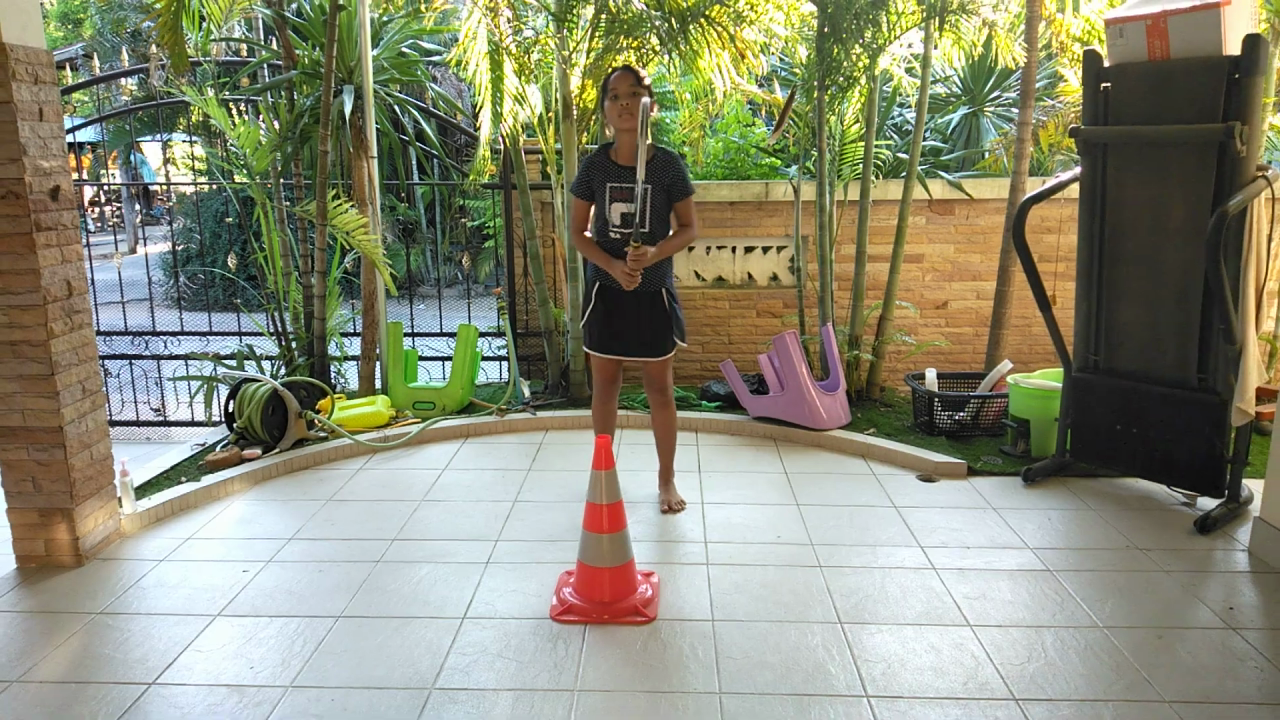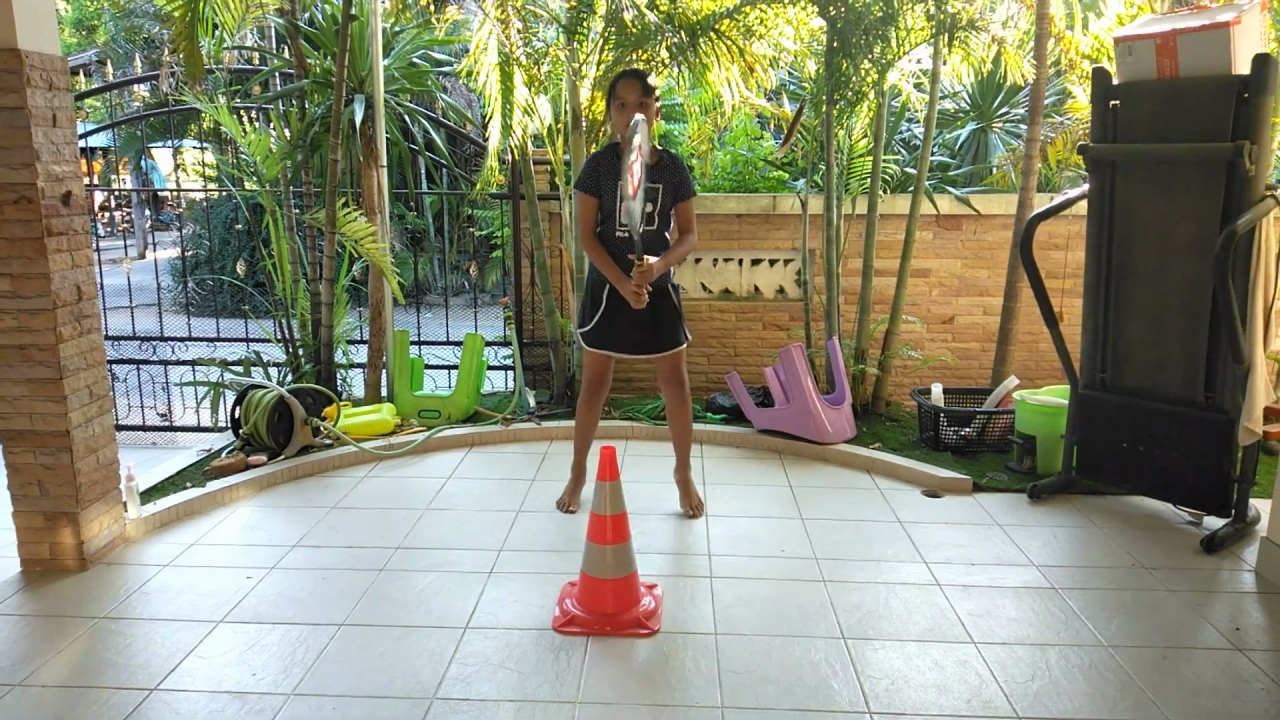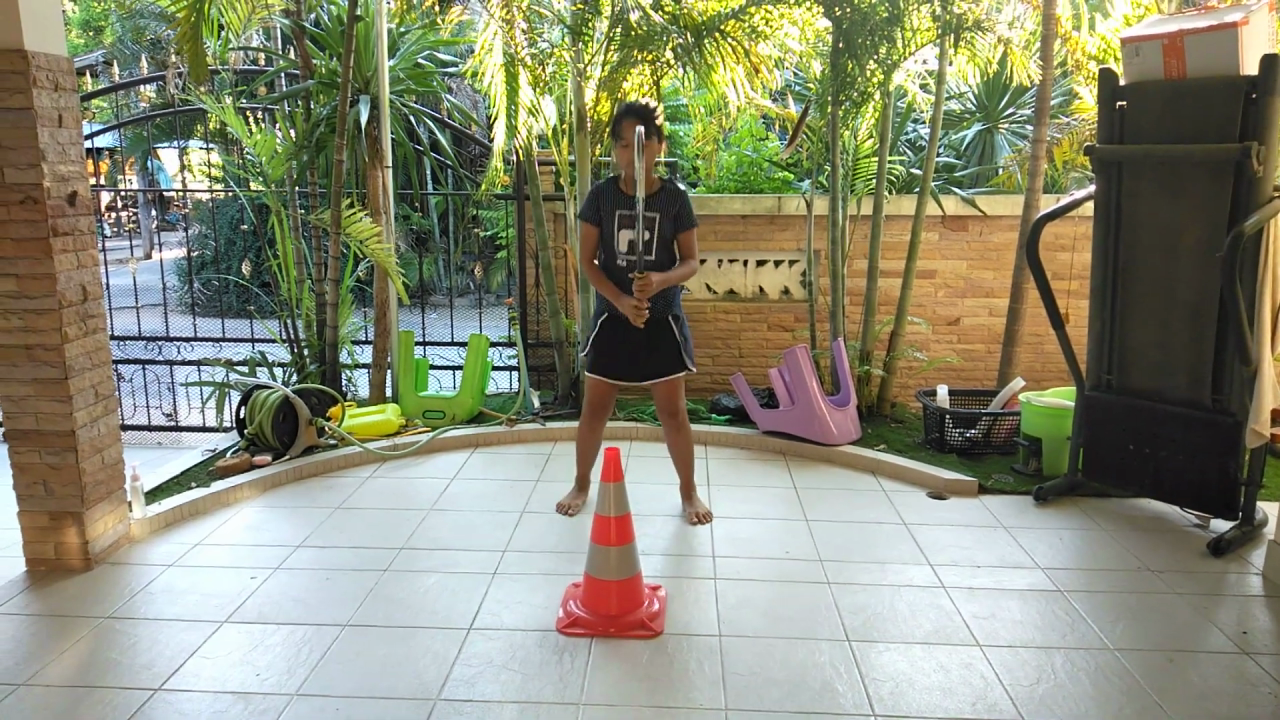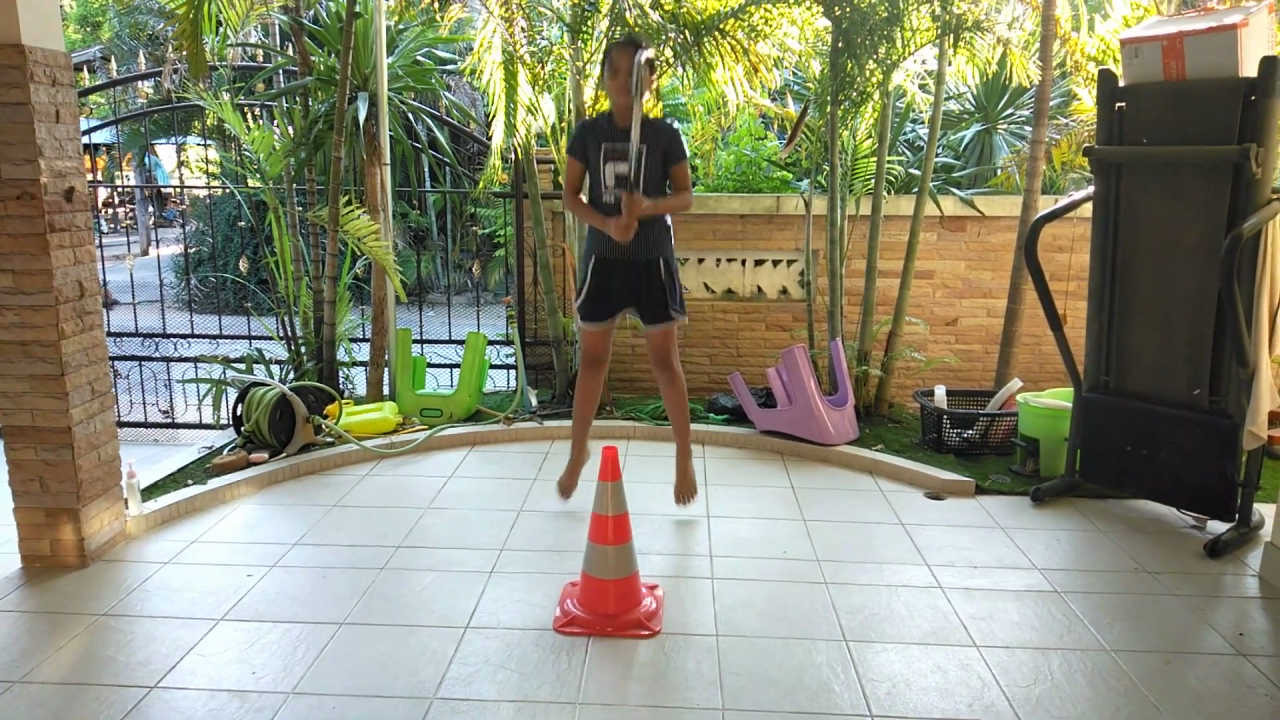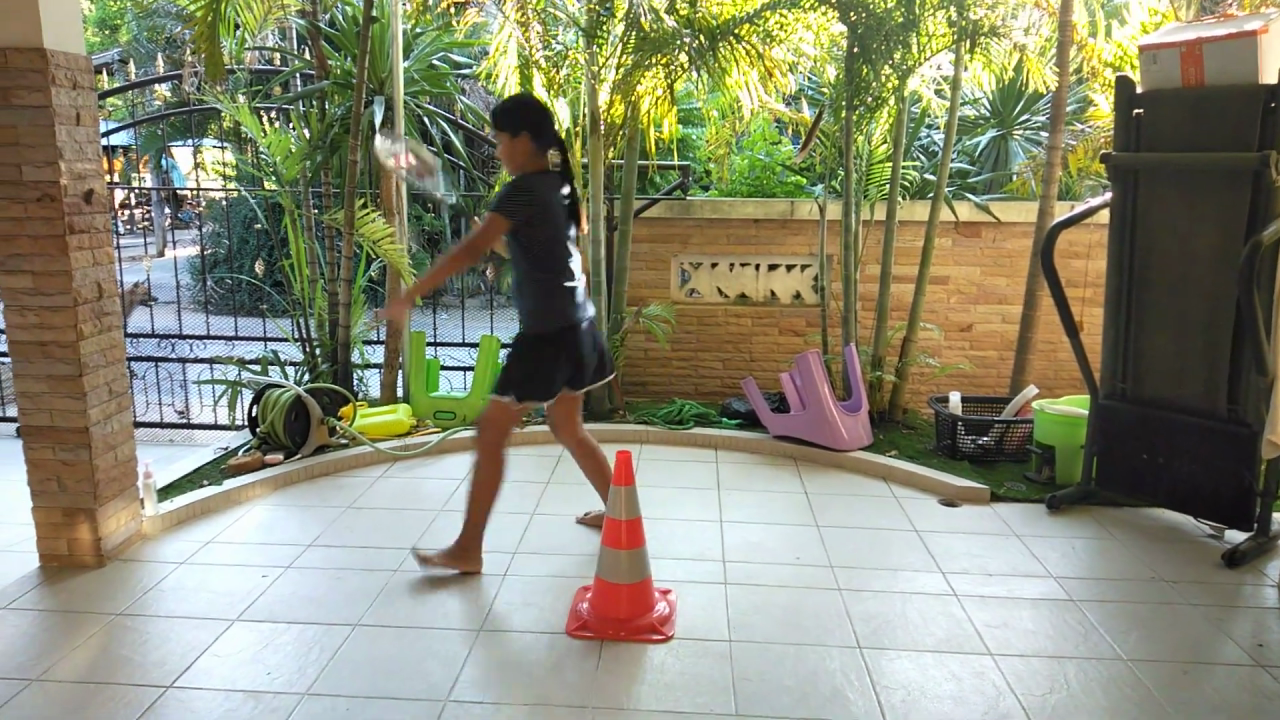
dt=1s
person 1, frame 1
left shoulder: (668, 164)
right shoulder: (594, 165)
left elbow: (690, 229)
right elbow: (578, 232)
left wrist: (654, 255)
right wrist: (613, 265)
left hip: (654, 292)
right hip: (605, 291)
left knee: (658, 387)
right knee: (604, 384)
left ankle: (666, 479)
person 1, frame 2
left shoulder: (673, 167)
right shoulder: (598, 164)
left elbow: (688, 233)
right elbow: (586, 234)
left wrist: (661, 263)
right wrist: (622, 282)
left hip: (658, 289)
right hip: (606, 289)
left knee: (676, 382)
right knee: (594, 384)
left ankle: (684, 474)
right ankle: (577, 474)
person 1, frame 3
left shoulder: (675, 197)
right shoulder: (601, 195)
left elbow: (691, 260)
right elbow: (586, 260)
left wrist: (661, 281)
right wrist: (621, 301)
left hip: (663, 318)
right hip: (612, 315)
left knee: (672, 412)
right knee: (595, 409)
left ankle: (688, 489)
right ankle: (581, 482)
person 1, frame 4
left shoulder: (665, 134)
right shoulder: (588, 132)
left elbow: (685, 195)
right elbow: (570, 195)
left wrist: (649, 207)
right wrist: (606, 223)
left hip: (652, 260)
right hip: (603, 258)
left knee: (664, 360)
right knee: (592, 358)
left ankle: (684, 455)
right ankle: (578, 452)
person 1, frame 5
left shoulder: (523, 190)
right shoulder: (558, 185)
left elbow: (472, 250)
left wrist: (411, 293)
left hip: (548, 331)
right hip: (575, 324)
left knee: (491, 432)
right knee: (566, 427)
left ankle: (467, 548)
